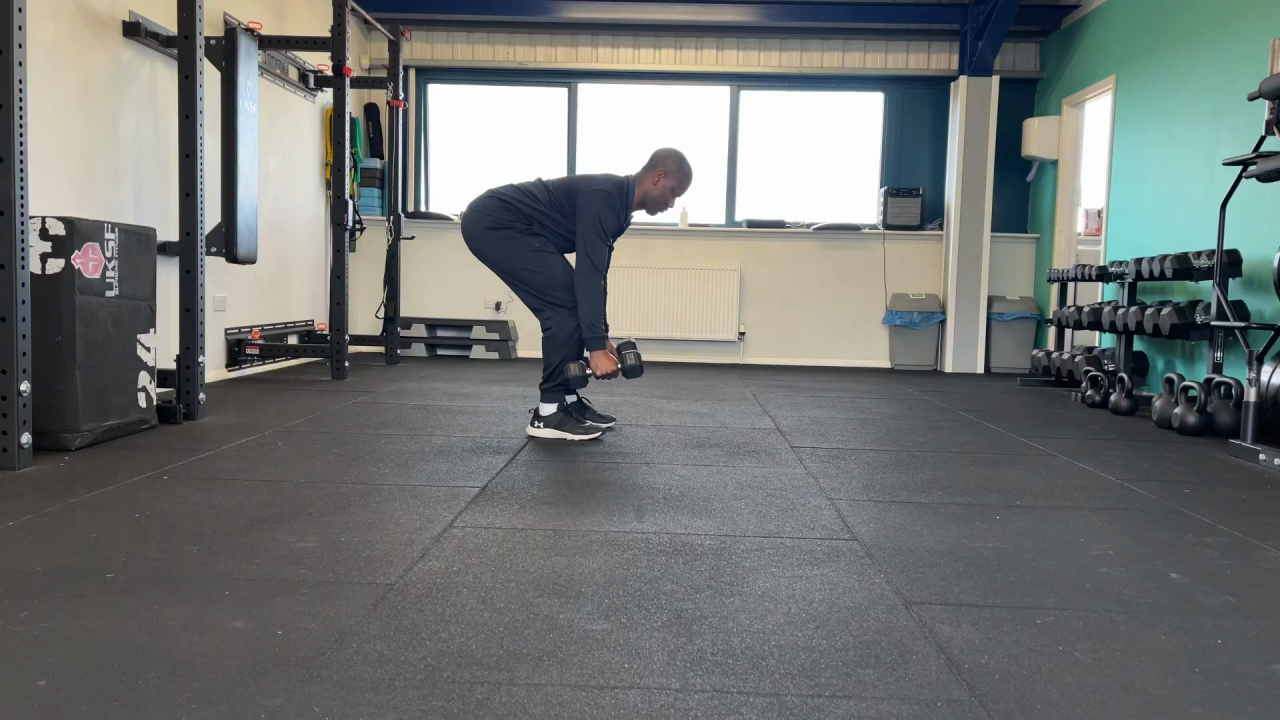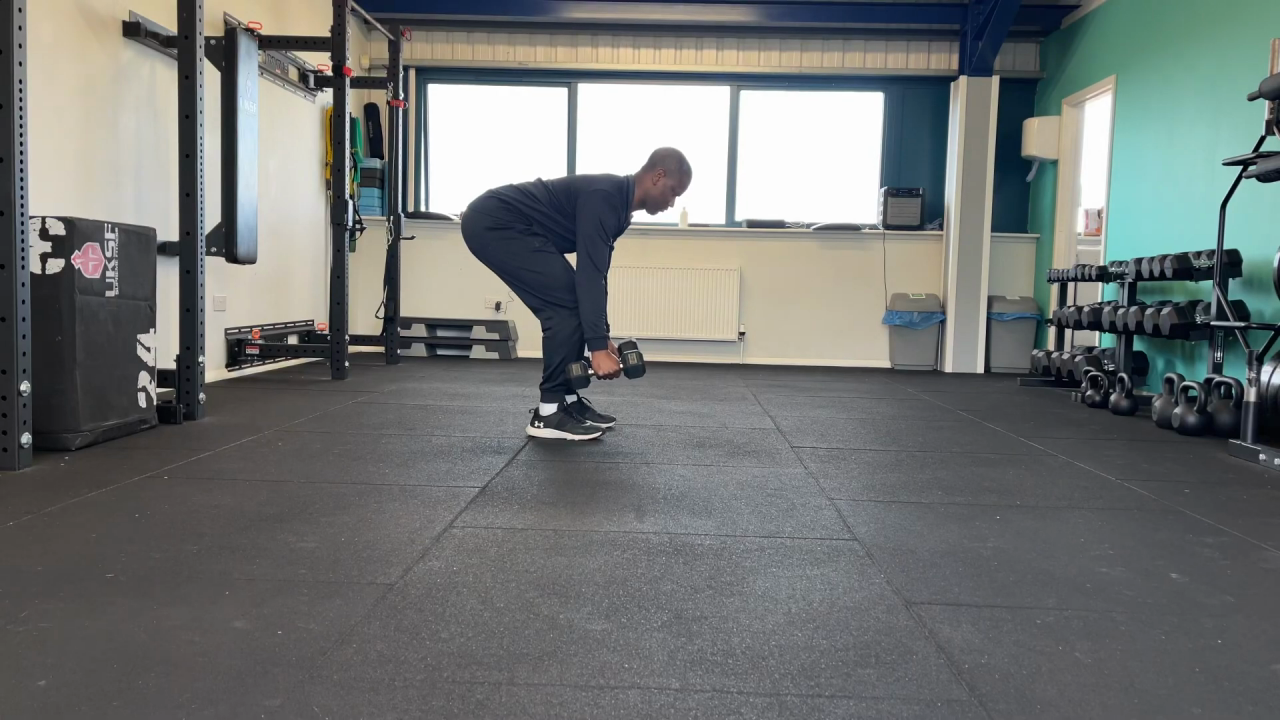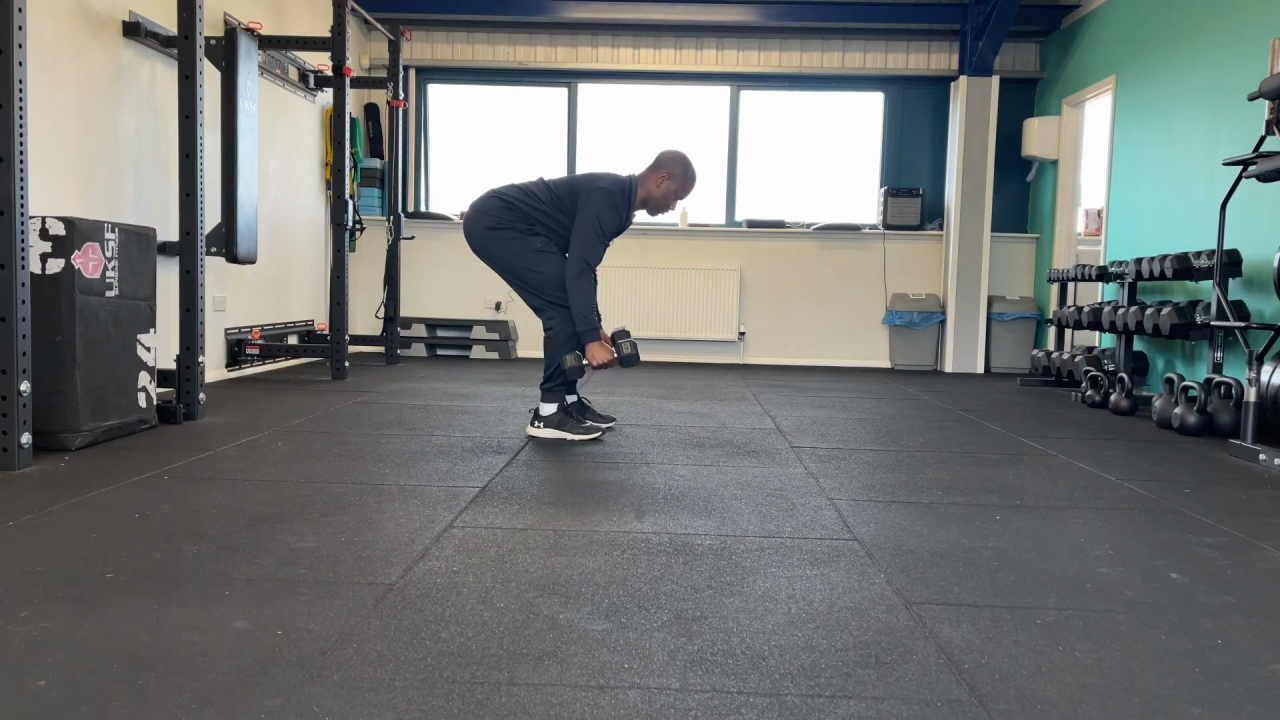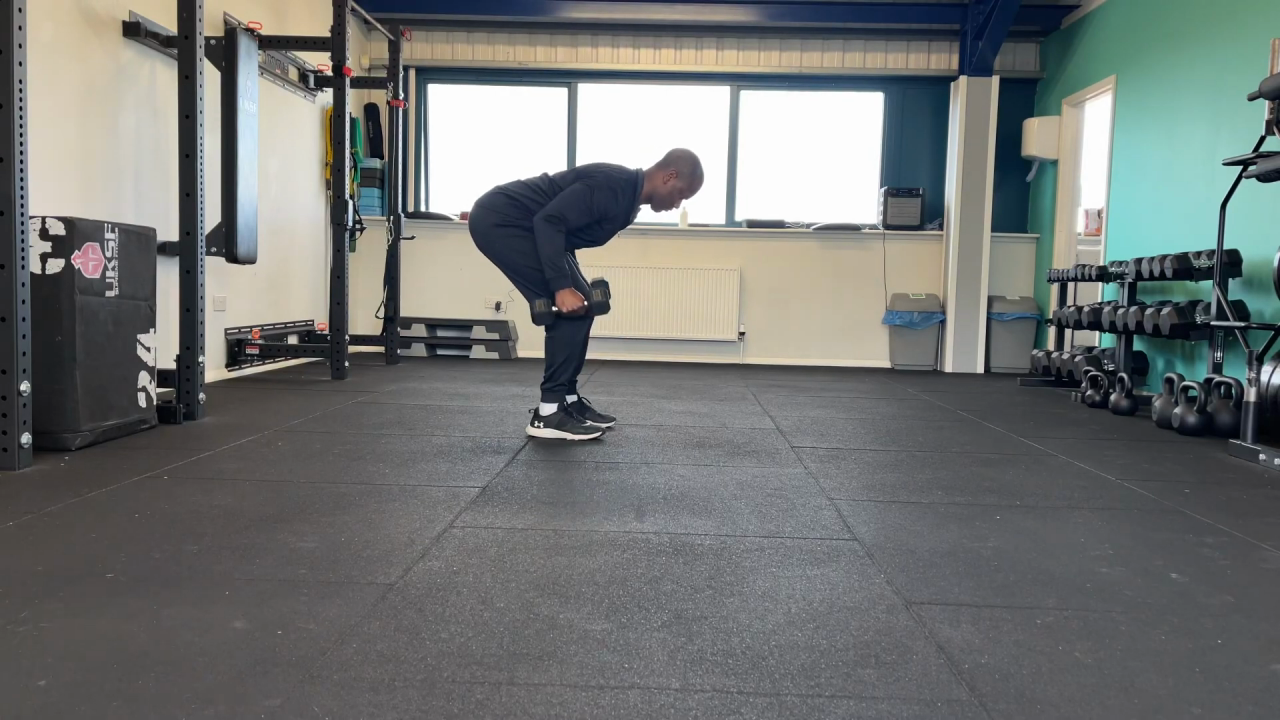
dt=0.4s
person 1, frame 1
left shoulder: (618, 204)
right shoulder: (605, 198)
left elbow: (595, 273)
right elbow: (587, 274)
left wrist: (601, 337)
right wrist: (596, 347)
left hip: (502, 224)
right hip: (493, 222)
left knee: (568, 305)
right knee: (567, 306)
left ankle: (565, 401)
right ankle: (548, 413)
person 1, frame 2
left shoulder: (618, 204)
right shoulder: (605, 198)
left elbow: (595, 273)
right elbow: (590, 274)
left wrist: (601, 337)
right wrist: (598, 347)
left hip: (501, 224)
right hip: (493, 222)
left knee: (569, 305)
right knee: (568, 305)
left ankle: (566, 400)
right ankle: (549, 413)
person 1, frame 3
left shoulder: (620, 202)
right shoulder: (608, 197)
left elbow: (584, 266)
right elbow: (579, 269)
left wrist: (593, 327)
right wrist: (591, 340)
left hip: (502, 223)
right hip: (495, 222)
left knee: (570, 304)
right knee: (566, 306)
left ankle: (566, 400)
right ankle: (549, 413)
person 1, frame 4
left shoulder: (627, 200)
right shoulder: (614, 186)
right elbow: (549, 220)
left wrist: (566, 283)
right wrist: (562, 287)
left hip: (508, 222)
right hip: (499, 220)
left knee: (577, 306)
right knee: (571, 310)
left ankle: (566, 399)
right ankle: (549, 413)
